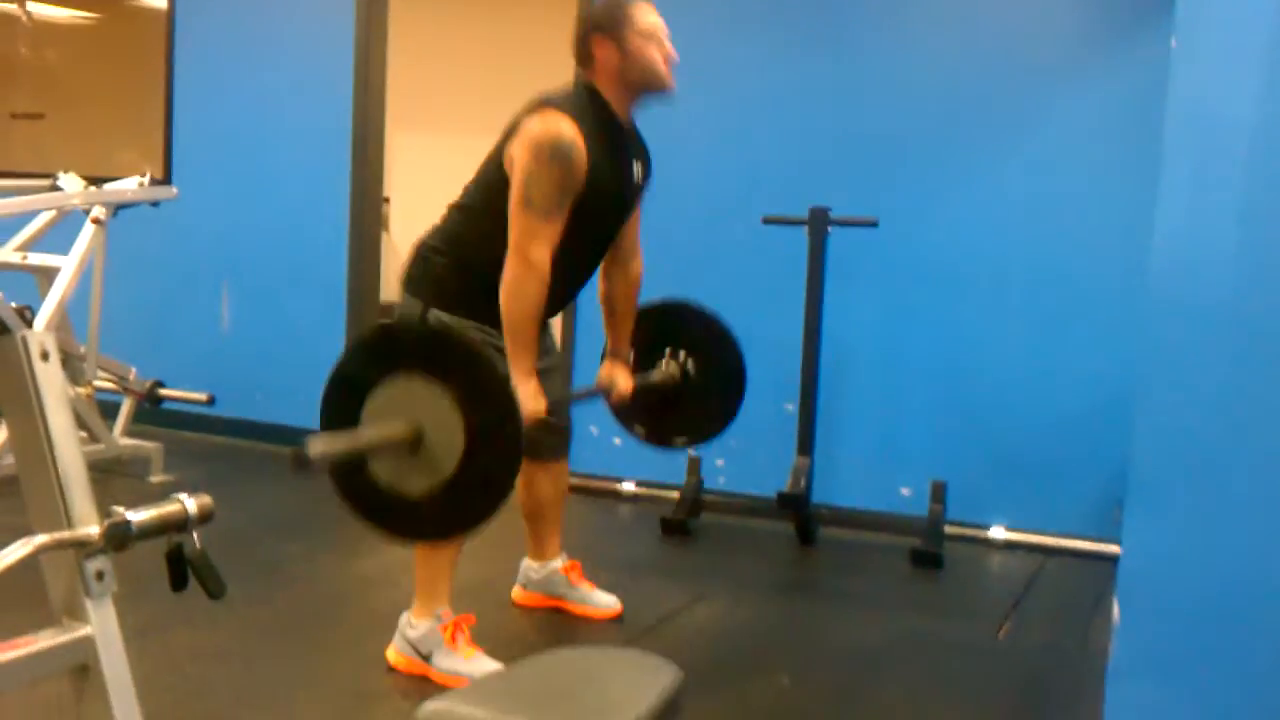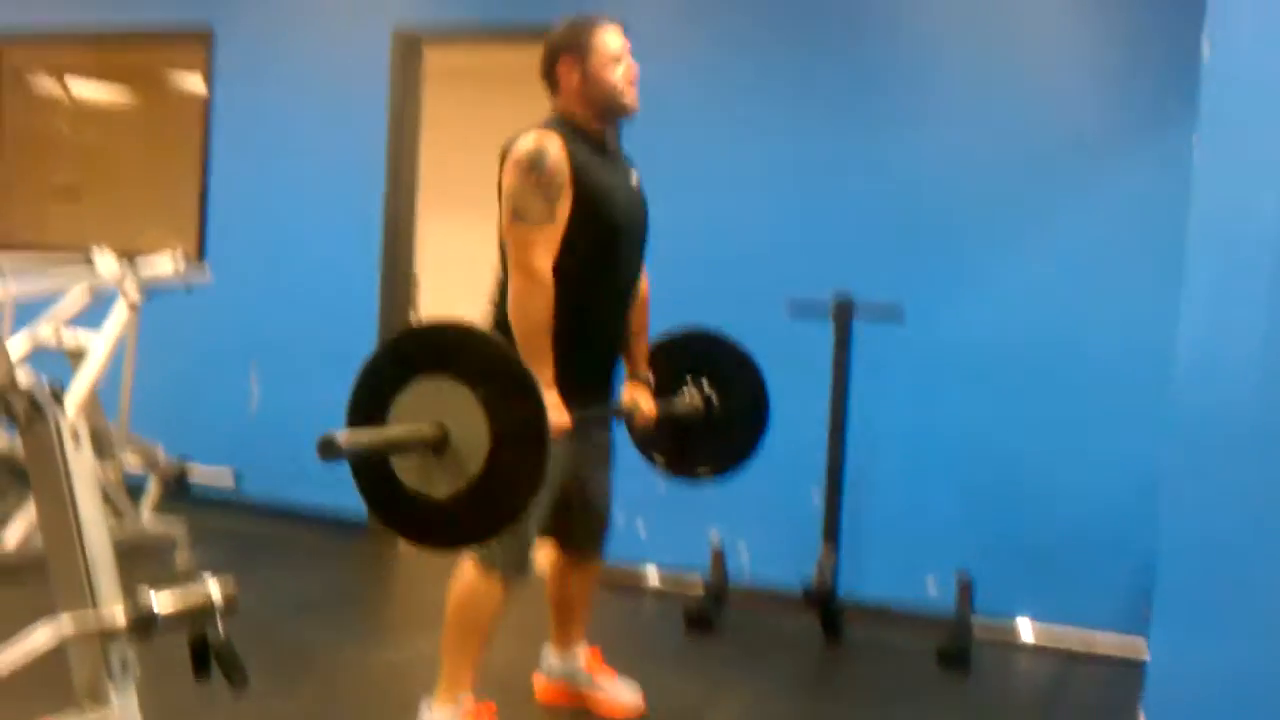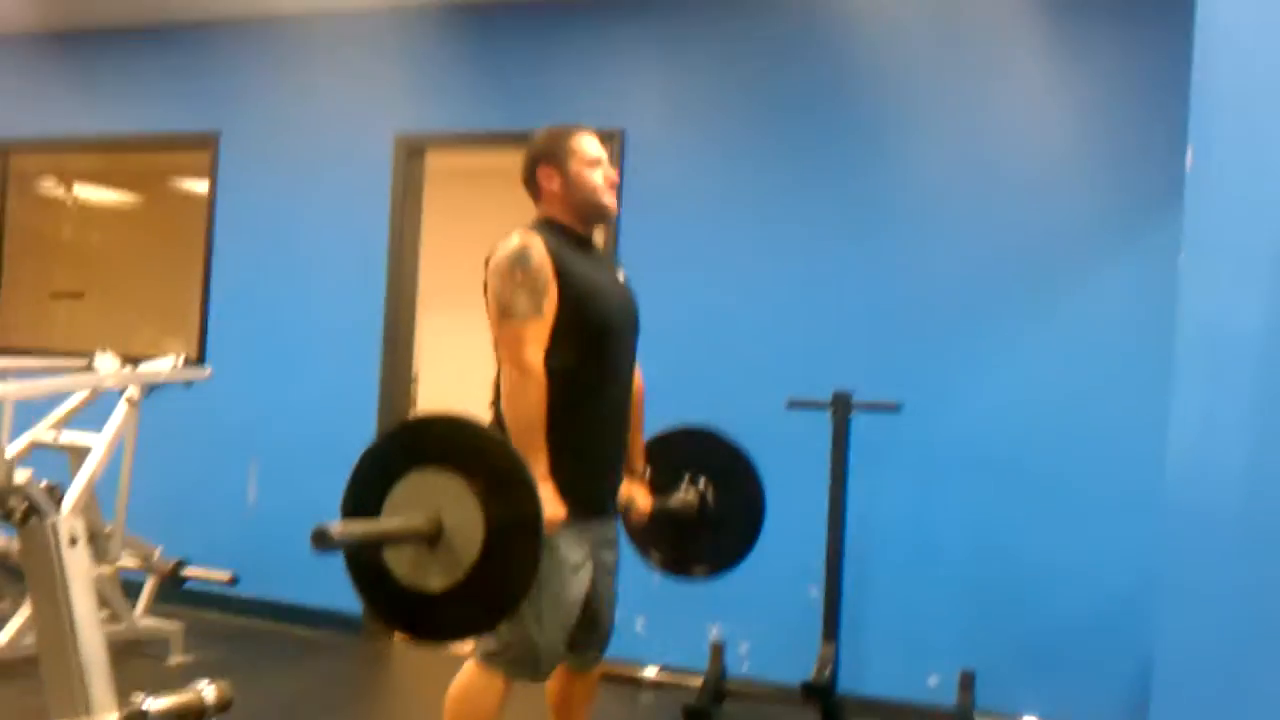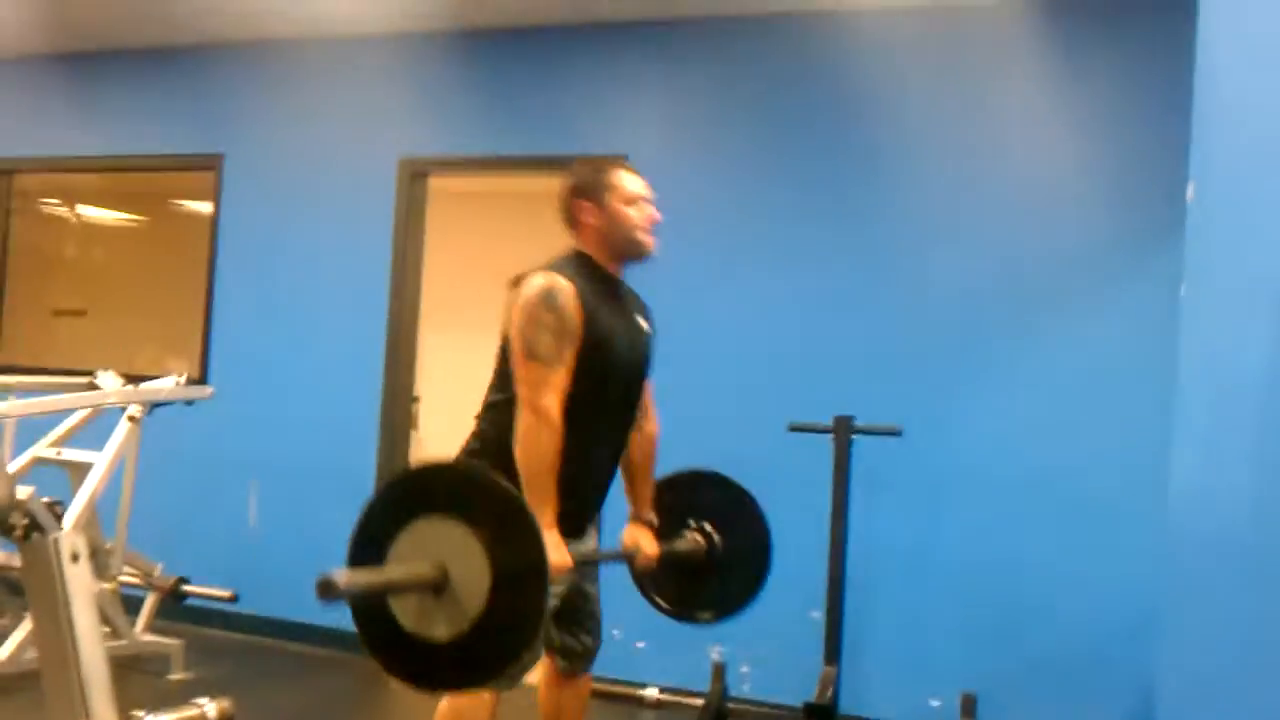
dt=0.2s
person 1, frame 1
left shoulder: (633, 150)
right shoulder: (557, 136)
left elbow: (622, 261)
right elbow: (527, 260)
left wrist: (618, 354)
right wrist: (520, 376)
left hip: (520, 316)
right hip: (453, 302)
left knee: (549, 440)
left ankle: (544, 570)
right ankle: (424, 629)
person 1, frame 2
left shoulder: (618, 164)
right shoulder: (542, 154)
left elbow: (632, 279)
right elbow: (532, 271)
left wrist: (640, 378)
right wrist: (540, 390)
left hip: (591, 393)
right hip: (538, 399)
left knee: (584, 544)
right knee: (499, 553)
left ankle: (567, 663)
person 1, frame 3
left shoulder: (603, 266)
right shoulder: (525, 254)
left elbow: (628, 378)
right elbow: (522, 370)
left wrist: (636, 475)
right wrist: (537, 485)
left hip: (592, 500)
right hip: (544, 497)
left knee: (585, 647)
right knee: (510, 652)
person 1, frame 4
left shoulder: (633, 312)
right shoulder: (553, 293)
left elbow: (640, 423)
right elbow: (539, 411)
left wrist: (643, 519)
right wrist: (544, 531)
left hip: (568, 517)
left knee: (575, 652)
